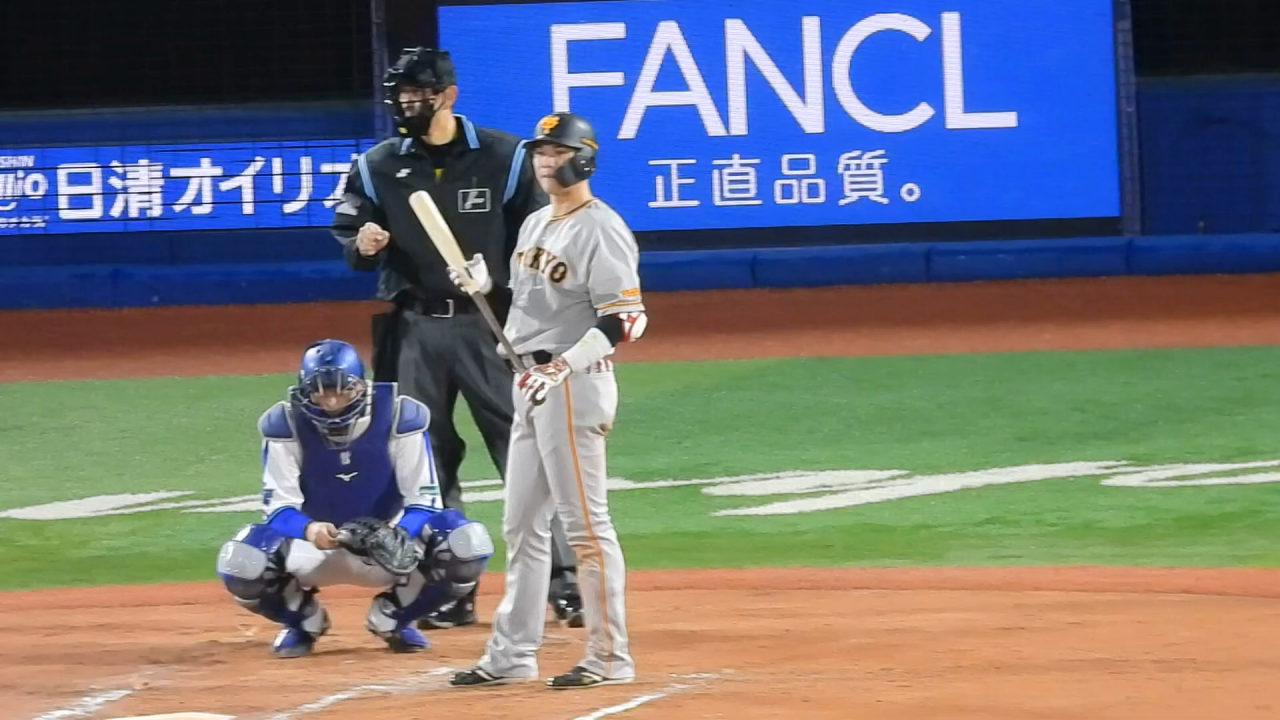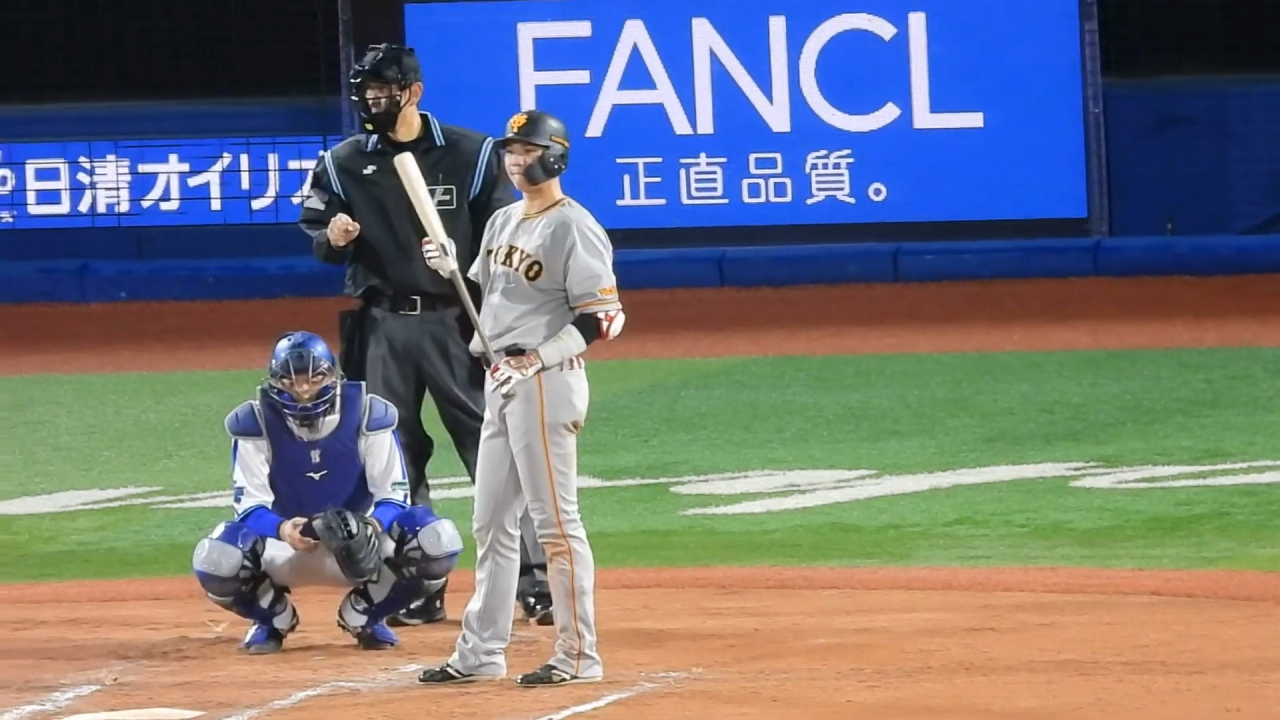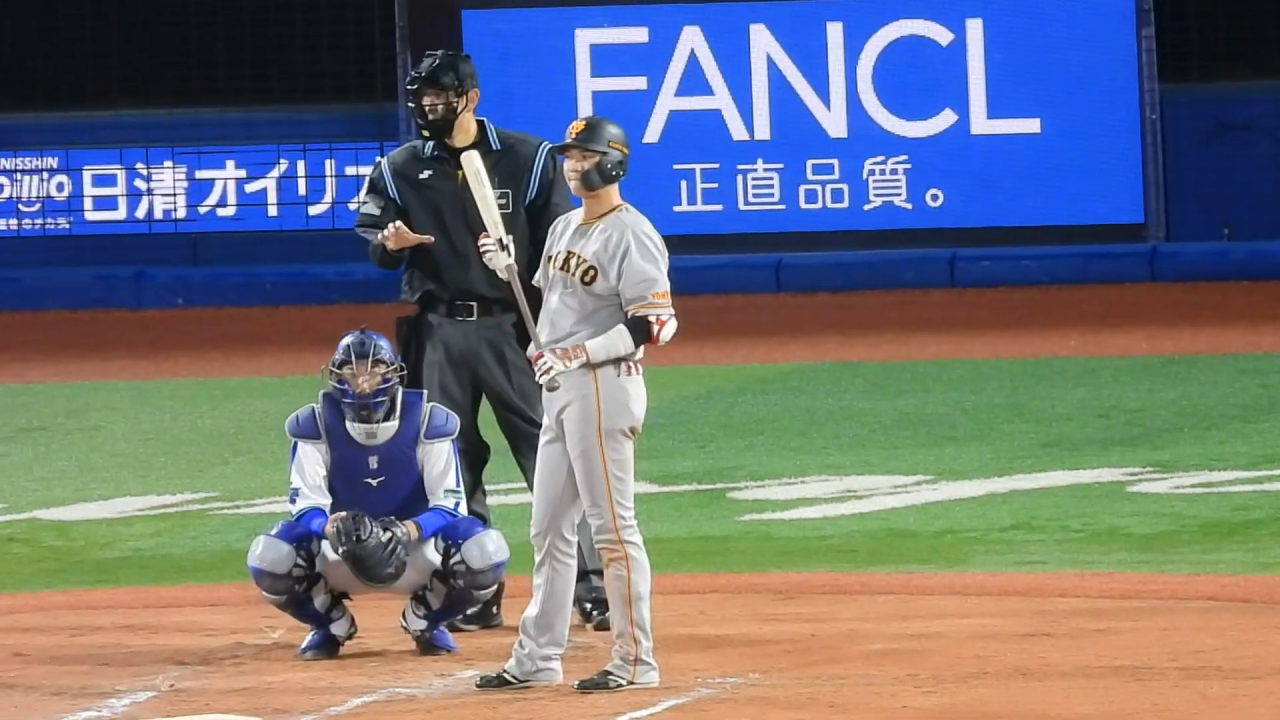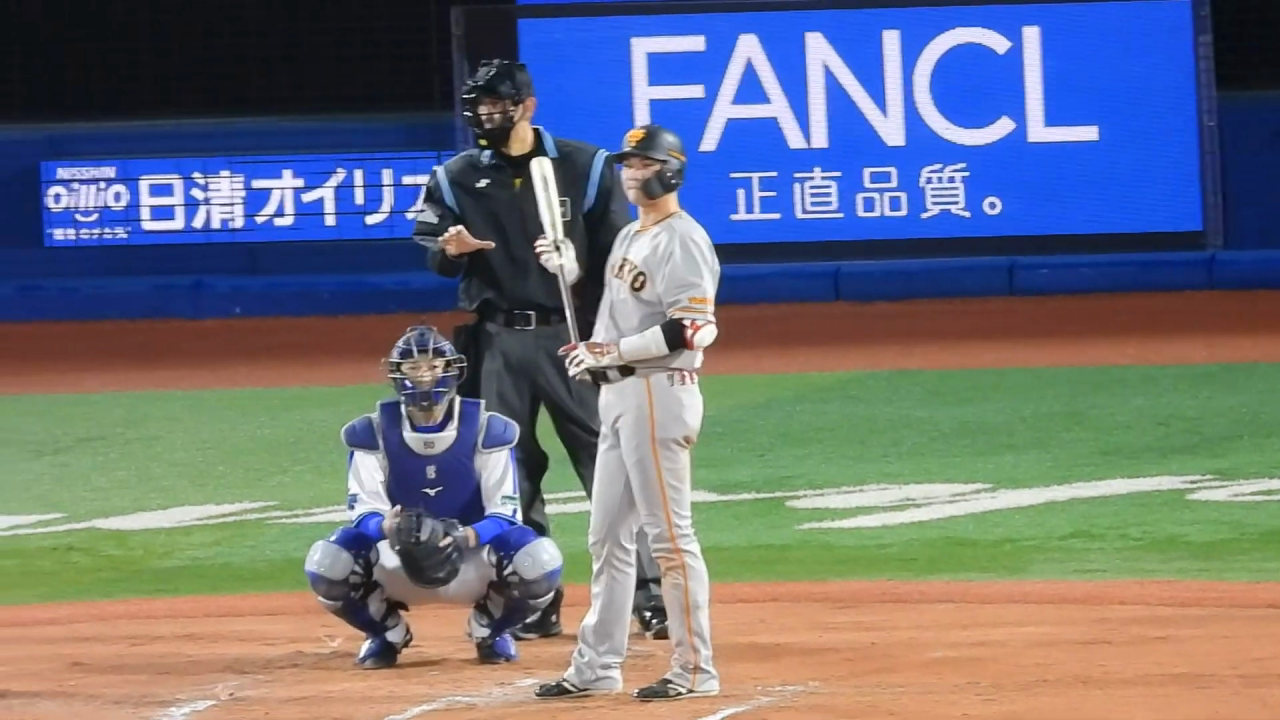
dt=0.4s
person 1, frame 1
left shoulder: (505, 156)
right shoulder: (376, 166)
right elbow: (347, 238)
right wrist: (363, 245)
left hip: (490, 325)
right hip: (415, 330)
right knee: (426, 463)
person 1, frame 2
left shoulder: (472, 153)
right shoulder: (342, 162)
right elbow: (314, 236)
right wrist: (332, 238)
left hip: (455, 322)
right hip: (381, 326)
right knee: (393, 459)
person 1, frame 3
left shoulder: (528, 158)
right shoulder: (398, 168)
right elbow: (372, 242)
right wrist: (389, 243)
left hip: (513, 327)
right hip: (438, 331)
right knee: (450, 465)
person 1, frame 4
left shoulder: (585, 166)
right shoulder: (455, 176)
left elbow: (614, 257)
right elbow: (429, 251)
right wrist: (449, 249)
left hip: (571, 335)
right hip: (497, 340)
right knee: (510, 474)
person 2, frame 1
left shoulder: (601, 229)
right shoulder: (535, 223)
left elbow: (626, 320)
left wrist: (561, 368)
right wrist: (483, 282)
left hip: (573, 385)
right hip: (533, 386)
left knee: (584, 523)
right knee: (522, 524)
left ankle: (610, 658)
right ankle: (513, 653)
person 2, frame 2
left shoulder: (574, 227)
right shoulder: (502, 221)
left elbow: (604, 318)
right elbow: (482, 295)
left wrist: (533, 360)
right wrist: (449, 268)
left hip: (545, 382)
right hip: (502, 383)
left knee: (554, 520)
right knee: (491, 521)
left ankle: (578, 656)
right ankle: (480, 651)
person 2, frame 3
left shoulder: (631, 233)
right shoulder: (563, 227)
left elbow: (657, 322)
left wrist: (580, 353)
right wrist: (507, 268)
left hip: (604, 386)
right hip: (560, 388)
left knee: (612, 526)
right knee: (549, 527)
left ankle: (635, 661)
right ankle: (538, 656)
person 2, frame 4
left shoulder: (683, 239)
right shoulder: (628, 236)
left elbow: (695, 329)
left wrist: (611, 351)
right wrist: (568, 271)
left hip: (658, 394)
right hip: (617, 395)
left knee: (669, 534)
right knee: (607, 535)
left ankle: (694, 669)
right ankle: (596, 665)
person 3, frame 1
left shoulder: (398, 416)
right shoulder: (286, 422)
left elbow: (424, 499)
right elbow: (277, 504)
left wrist: (399, 531)
right wrist: (308, 529)
right hip: (313, 546)
left knee: (470, 546)
right knee: (239, 566)
left ankle: (391, 618)
right ankle: (303, 620)
person 3, frame 2
left shoulder: (366, 413)
right shoulder: (256, 420)
left elbow: (394, 494)
right elbow: (248, 502)
left wrist: (373, 525)
right wrist: (282, 530)
left hip: (355, 546)
right hip: (284, 544)
left knee: (439, 541)
right knee: (215, 562)
left ankle: (362, 614)
right ankle: (273, 617)
person 3, frame 3
left shoulder: (427, 421)
right shoulder: (316, 423)
left elbow: (450, 504)
right elbow: (306, 504)
left wrist: (410, 530)
right wrist: (328, 527)
left hip: (414, 551)
right hip: (341, 555)
left knee: (487, 553)
right knee: (269, 559)
left ankle: (425, 620)
right ankle: (331, 624)
person 3, frame 4
left shoulder: (486, 428)
right shoulder: (373, 431)
left elbow: (505, 511)
right elbow: (363, 508)
left wrist: (468, 537)
right wrist: (385, 526)
left hip: (471, 562)
right hip: (400, 563)
left knee: (540, 562)
right knee: (326, 564)
left ankle: (489, 629)
right ankle: (386, 633)
